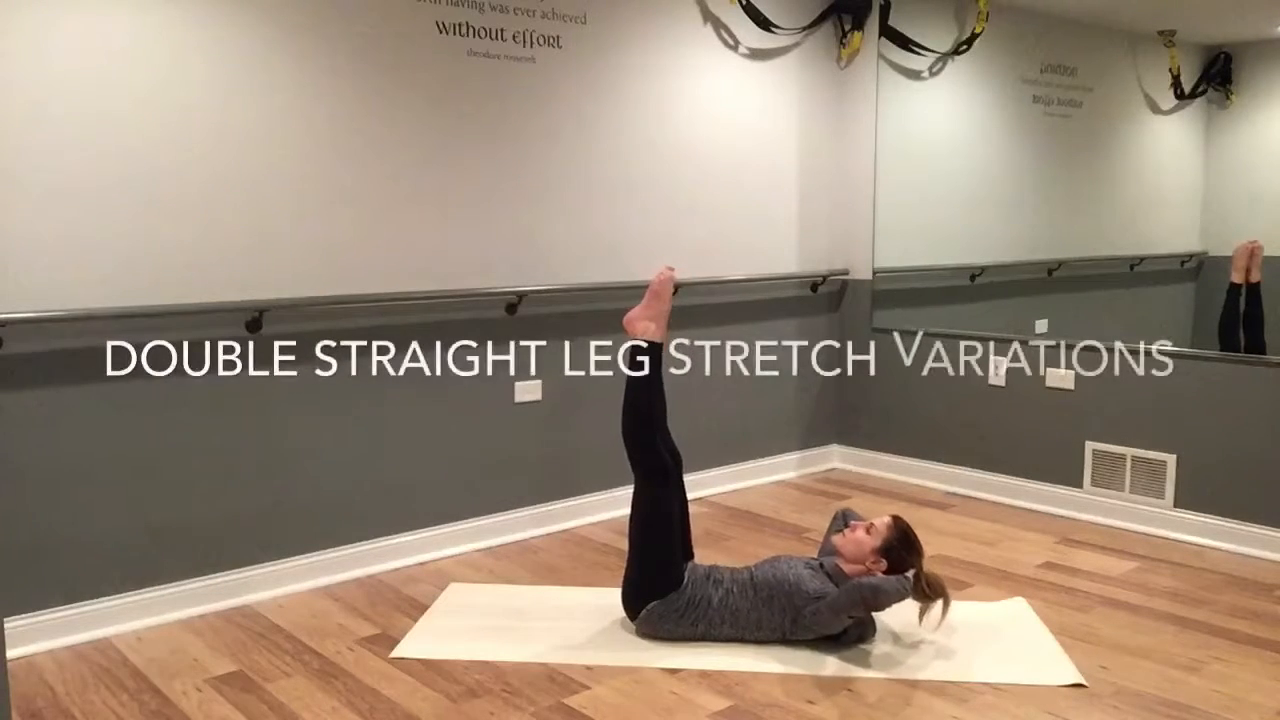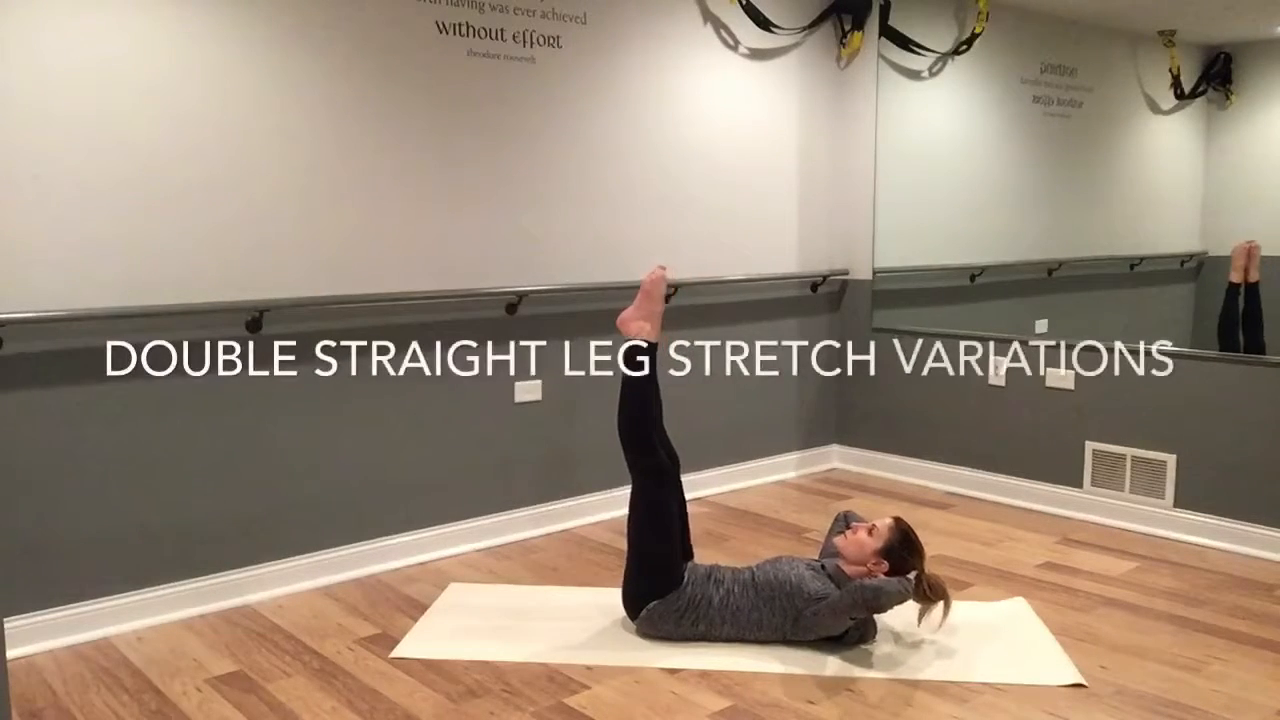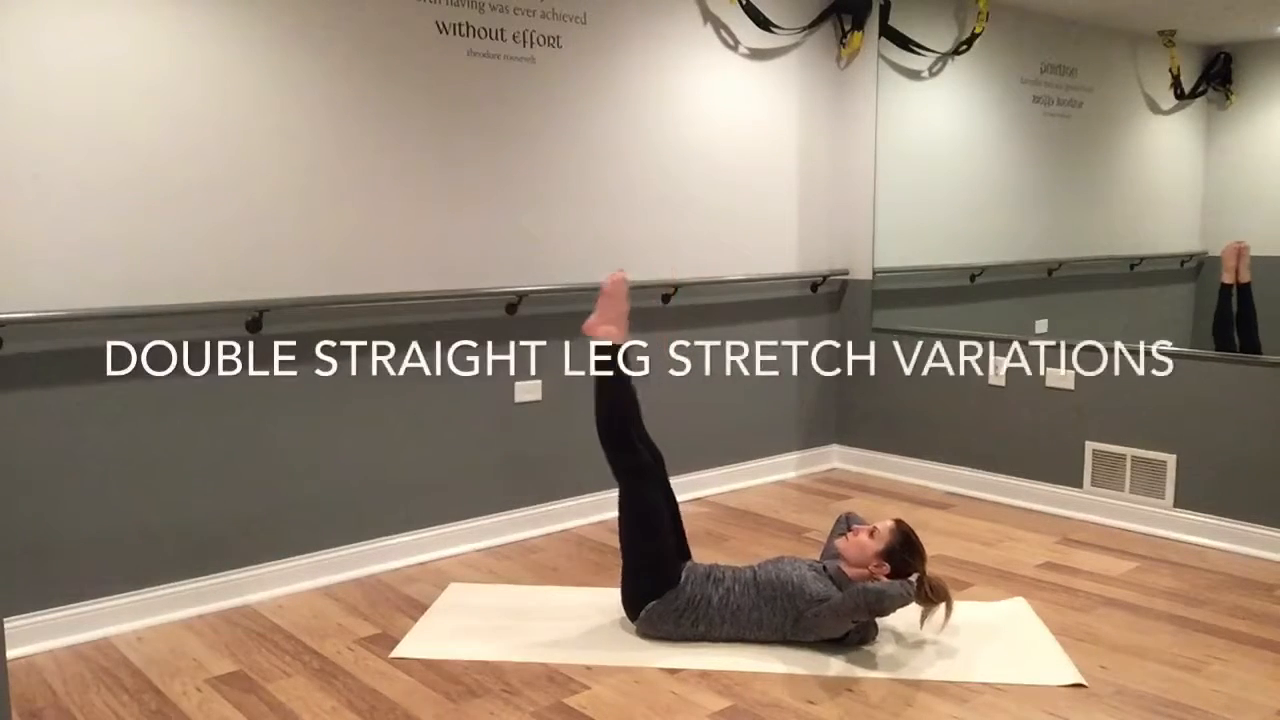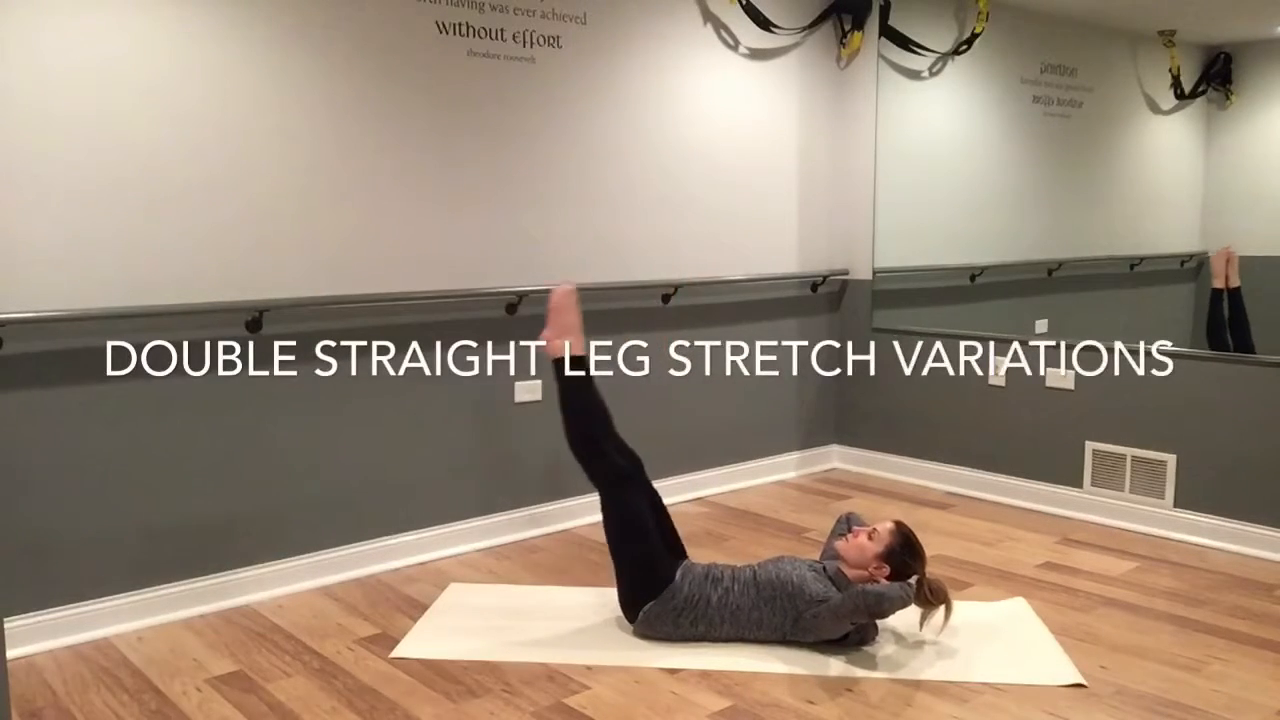
dt=0.2s
person 1, frame 1
left shoulder: (832, 606)
right shoulder: (830, 572)
left elbow: (871, 590)
right elbow: (843, 514)
left wrist: (905, 581)
left hip: (662, 603)
right hip: (684, 588)
left knee: (655, 469)
left ankle: (648, 338)
person 1, frame 2
left shoulder: (833, 607)
right shoulder: (832, 572)
left elbow: (873, 591)
right elbow: (843, 517)
left wrist: (906, 584)
left hip: (661, 603)
right hip: (685, 586)
left knee: (652, 468)
left ankle: (642, 339)
person 1, frame 3
left shoulder: (834, 611)
right shoulder: (833, 574)
left elbow: (876, 595)
right elbow: (847, 518)
left wrist: (909, 585)
left hip: (662, 604)
right hip: (683, 586)
left knee: (637, 470)
right knee: (647, 464)
left ankle: (611, 341)
person 1, frame 4
left shoulder: (832, 611)
right shoulder: (832, 575)
left elbow: (876, 597)
right elbow: (847, 518)
left wrist: (909, 588)
right wrist: (879, 537)
left hip: (660, 605)
right hip: (681, 584)
left knee: (616, 474)
right knee: (627, 468)
left ankle: (570, 354)
